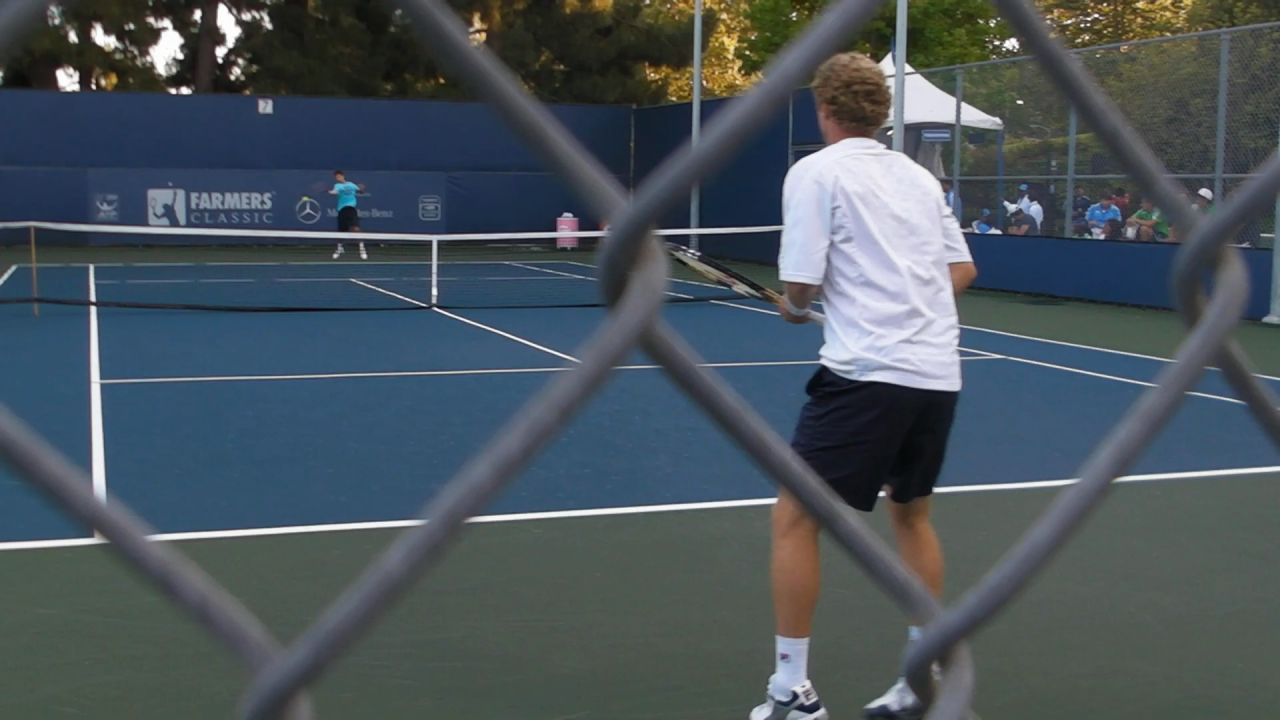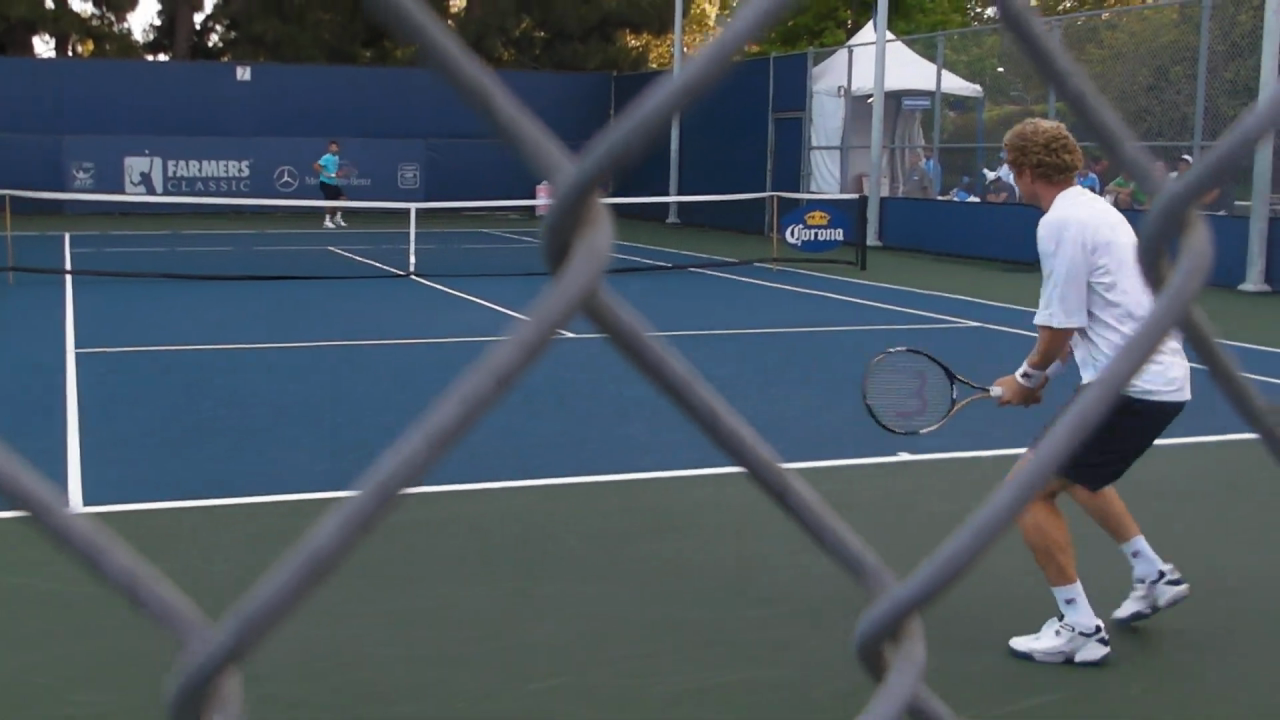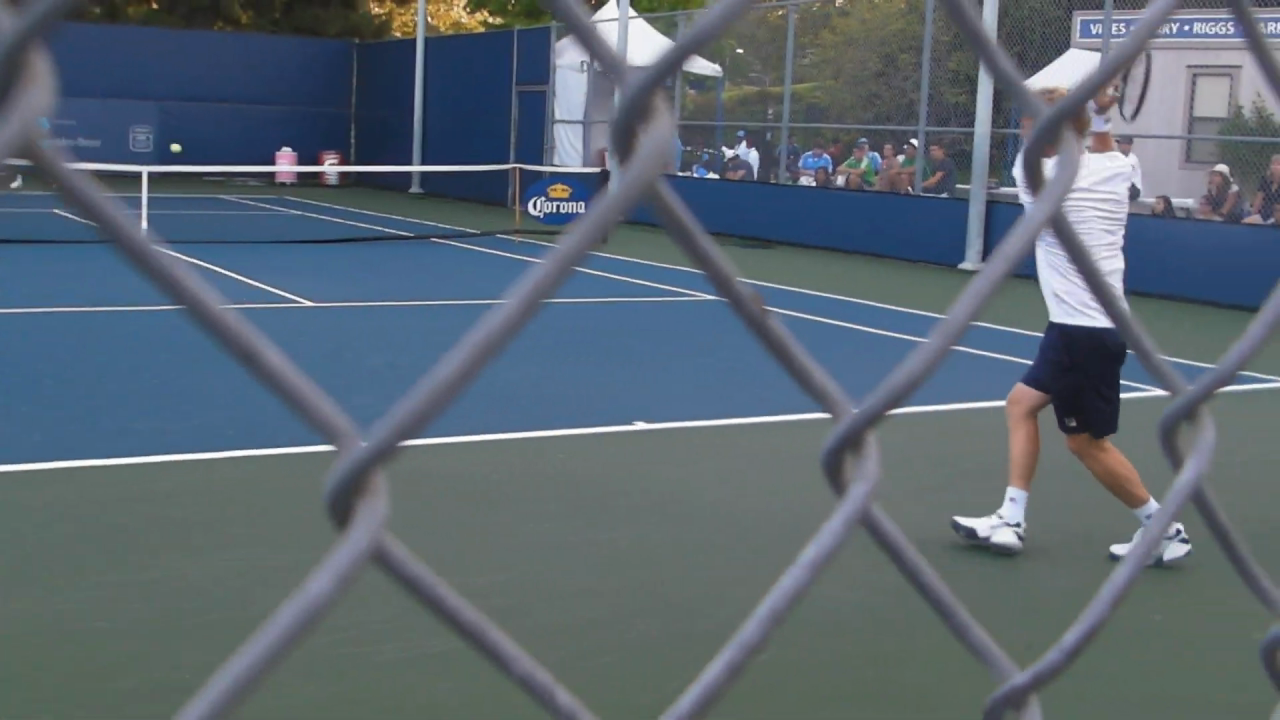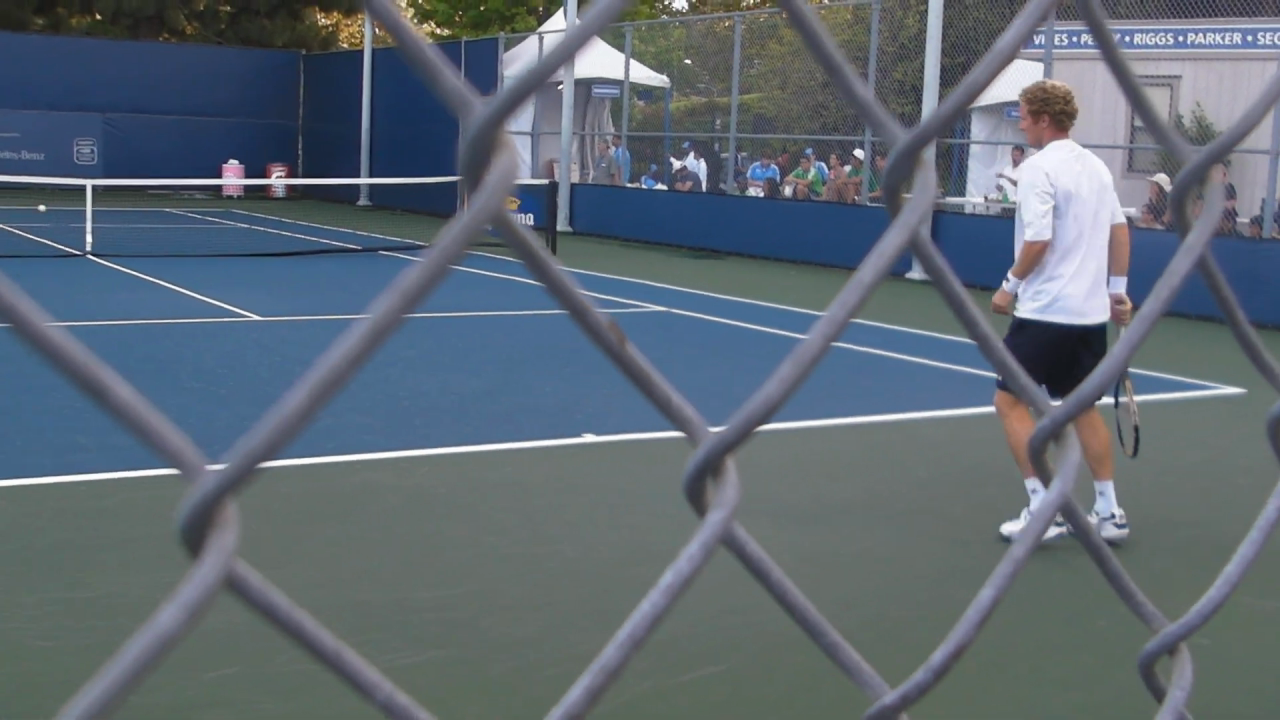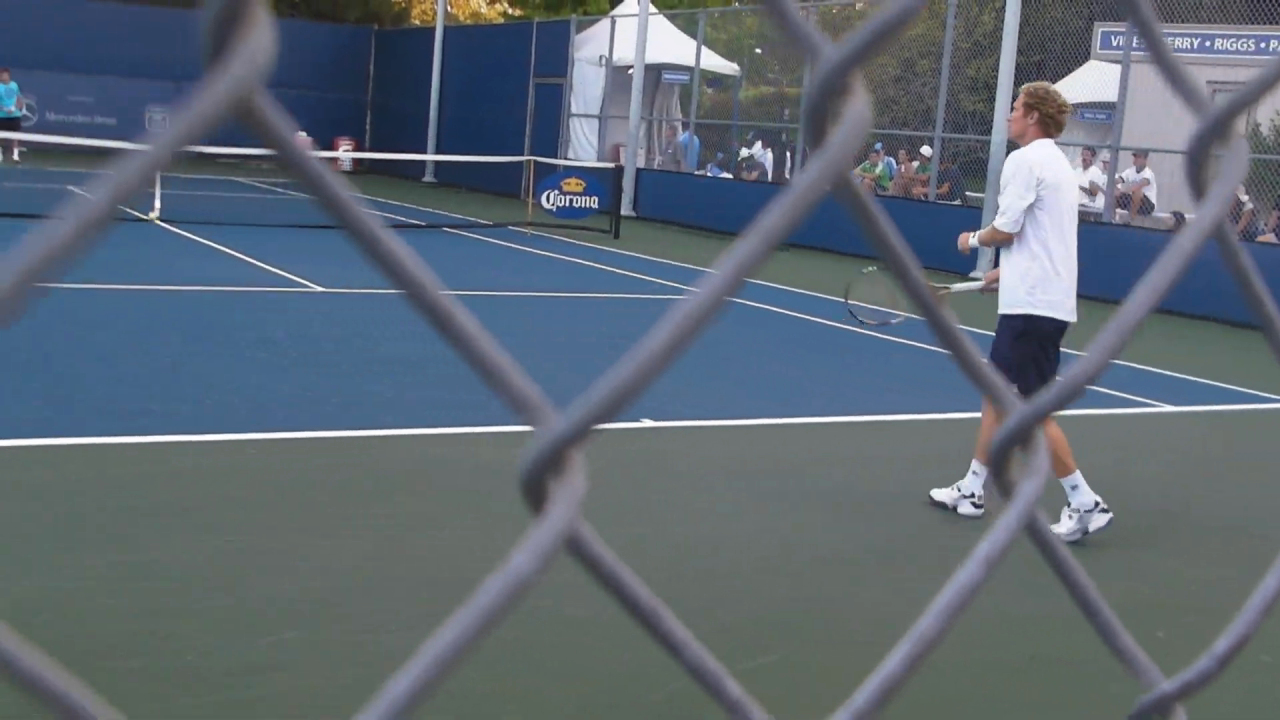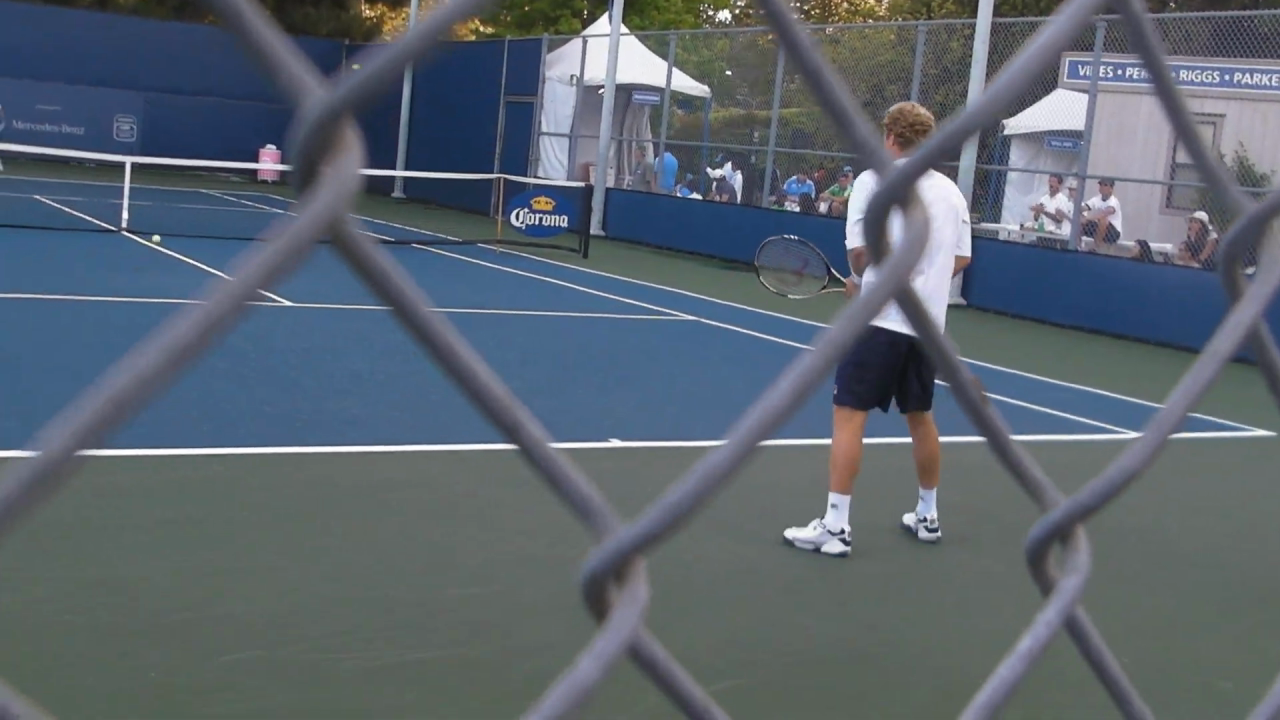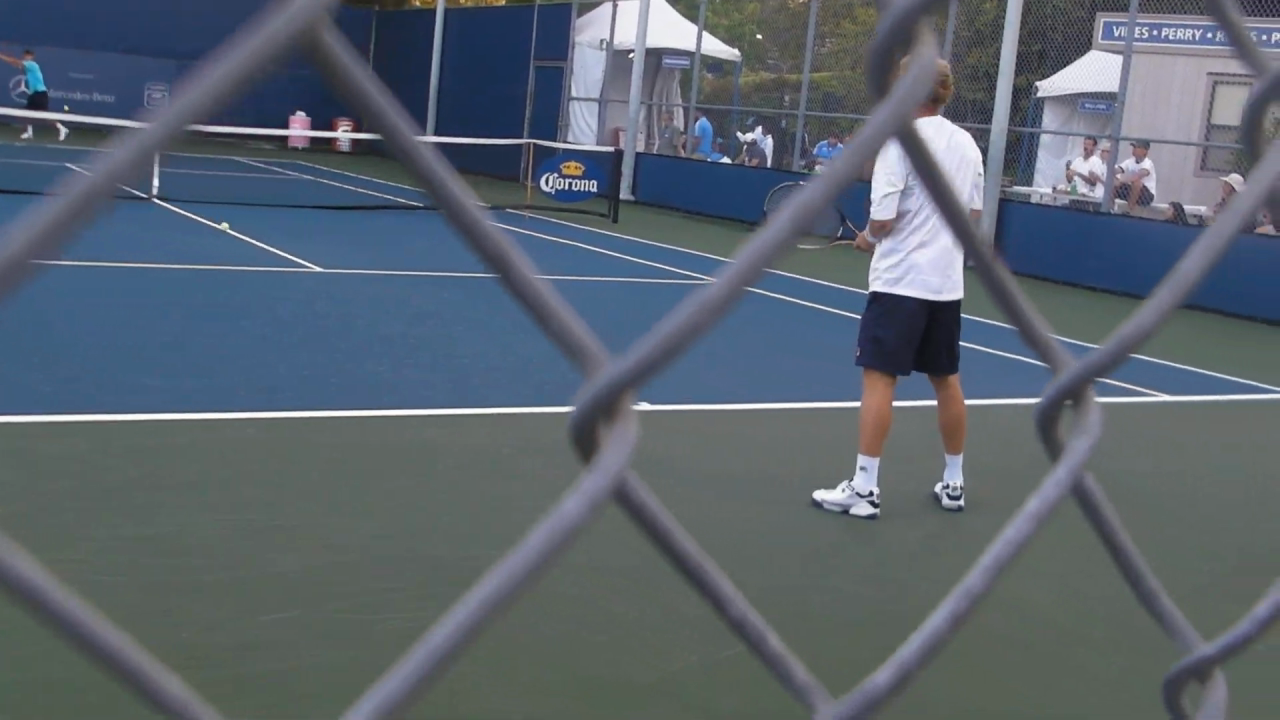
dt=0.7s
person 1, frame 1
left shoulder: (813, 173)
right shoulder: (921, 177)
left elbow: (800, 284)
right elbow: (962, 271)
left wrist: (792, 307)
left hip: (866, 375)
right hip: (937, 374)
left knee: (794, 518)
right knee: (913, 514)
person 1, frame 2
left shoulder: (1061, 226)
right shoulder: (1094, 210)
left elbow: (1062, 327)
left wrist: (1025, 377)
right wrist: (1038, 375)
left hip: (1131, 388)
right hip: (1159, 380)
left knee: (1028, 491)
right knee: (1076, 474)
left ankle: (1081, 626)
right ankle: (1155, 576)
person 1, frame 3
left shoulder: (1034, 175)
right shoulder: (1117, 171)
right wrist: (1099, 117)
left hip: (1082, 328)
right hip: (1099, 321)
left knee: (1087, 439)
right knee: (1022, 404)
left ankle: (1163, 531)
right ankle: (1009, 521)
person 1, frame 4
left shoulder: (1038, 168)
right shoulder: (1096, 166)
left elbow: (1038, 241)
right elbow: (1118, 229)
left wrist: (1009, 287)
right wrist: (1117, 288)
left hip: (1045, 311)
right hip: (1091, 311)
left knee: (1010, 403)
right knee: (1084, 408)
left ankle: (1042, 509)
right ankle: (1109, 513)
person 1, frame 5
left shoulder: (1025, 159)
right shoulder: (1057, 162)
left elbow: (1005, 232)
left wrist: (975, 240)
right wrist: (1004, 274)
left hip: (1032, 307)
right hip: (1046, 302)
right knee: (996, 396)
left ankle: (1087, 504)
right ankle: (972, 490)
person 1, frame 6
left shoulder: (873, 180)
right shoulder: (950, 190)
left elbow: (859, 249)
right elbow: (960, 259)
left wrist: (858, 279)
left hip: (882, 317)
right hip: (929, 321)
left knee: (848, 415)
right knee: (920, 416)
left ankle: (835, 526)
right ankle: (928, 515)
person 1, frame 7
left shoulder: (899, 146)
right shoulder: (968, 145)
left elbow: (883, 221)
right elbow: (973, 211)
left wrist: (868, 238)
left hip: (901, 282)
right hip: (947, 283)
left knee: (878, 378)
right knee: (947, 381)
left ankle: (864, 488)
right ankle: (953, 483)
